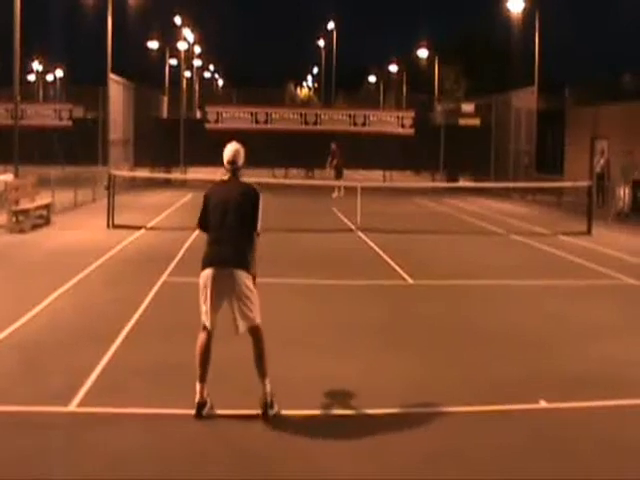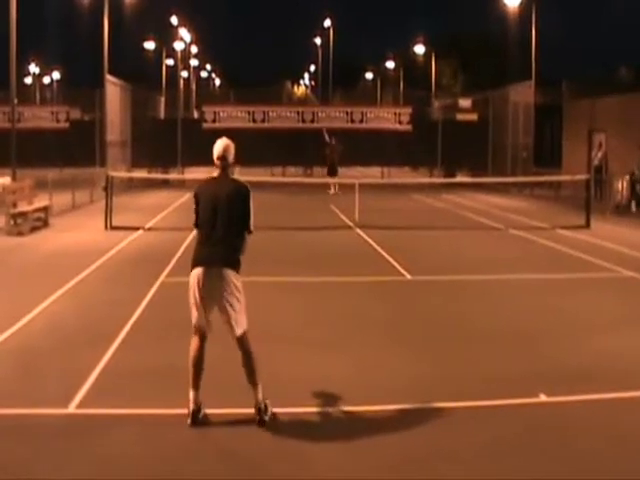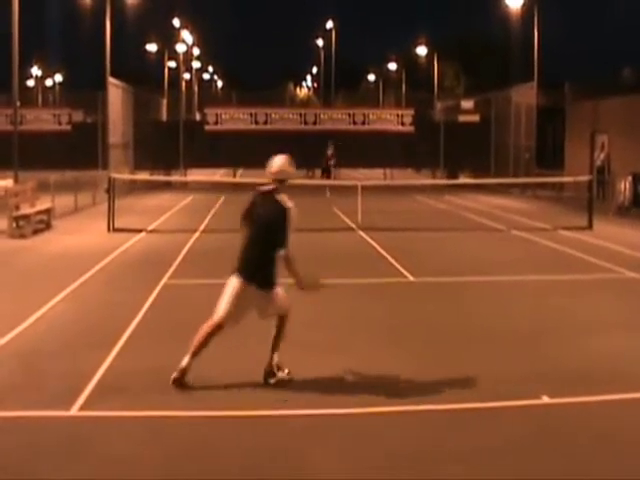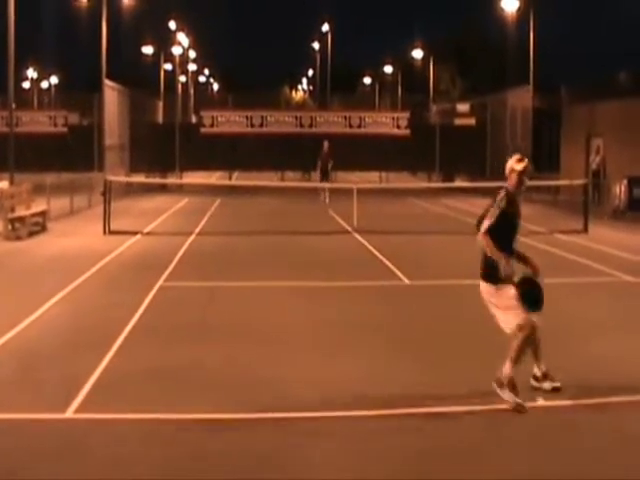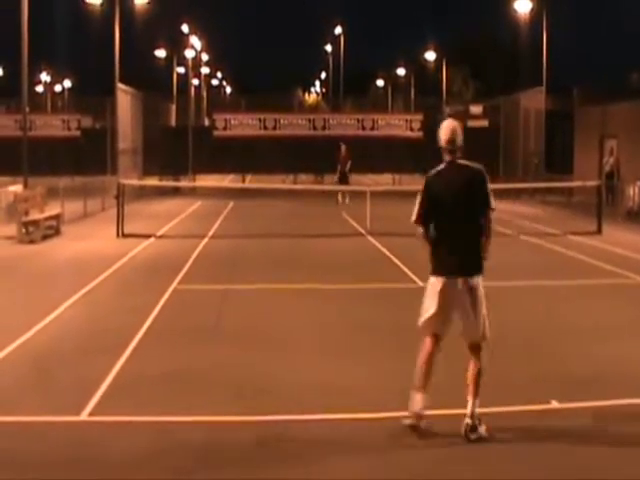
dt=1s
person 1, frame 1
left shoulder: (211, 192)
right shoulder: (251, 193)
left elbow: (206, 230)
right elbow: (253, 236)
right wrist: (251, 267)
left hip: (210, 265)
right hip: (237, 267)
left knee: (206, 330)
right knee: (255, 329)
left ankle: (201, 397)
right ankle: (266, 395)
person 1, frame 2
left shoulder: (201, 189)
right shoulder: (241, 190)
right elbow: (244, 236)
left hip: (200, 264)
right hip: (227, 266)
left knee: (199, 334)
right knee: (242, 336)
left ankle: (195, 404)
right ankle: (259, 403)
person 1, frame 3
left shoulder: (258, 196)
right shoulder: (284, 207)
right elbow: (284, 252)
right wrist: (300, 280)
left hip: (240, 274)
right hip: (262, 280)
left knee: (216, 323)
right knee: (283, 312)
left ankle: (183, 369)
right ankle: (272, 368)
person 1, frame 4
left shoulder: (514, 203)
right shoulder: (501, 202)
right elbow: (483, 235)
left wrist: (525, 260)
right wrist: (502, 261)
left hip: (507, 279)
right hip: (493, 282)
left knee: (531, 325)
right knee: (524, 327)
left ankle: (539, 373)
right ankle: (505, 378)
person 1, frame 5
left shoulder: (431, 180)
right shoulder: (478, 174)
left elbow: (422, 228)
right elbow: (487, 223)
left hip: (441, 272)
right hip: (471, 272)
left knee: (431, 339)
right knee: (476, 347)
left ankle: (417, 407)
right ankle: (472, 420)
